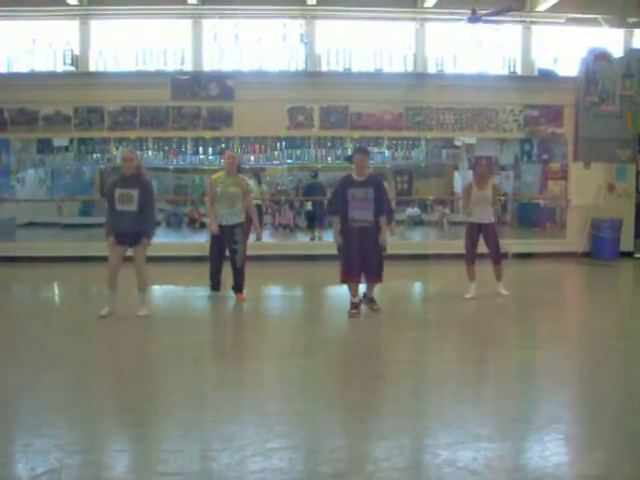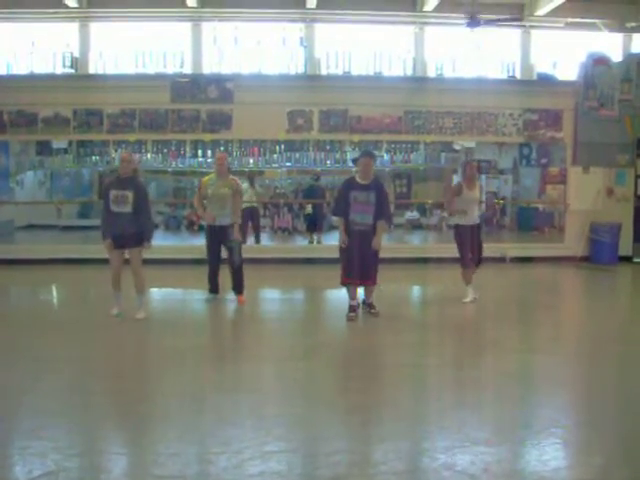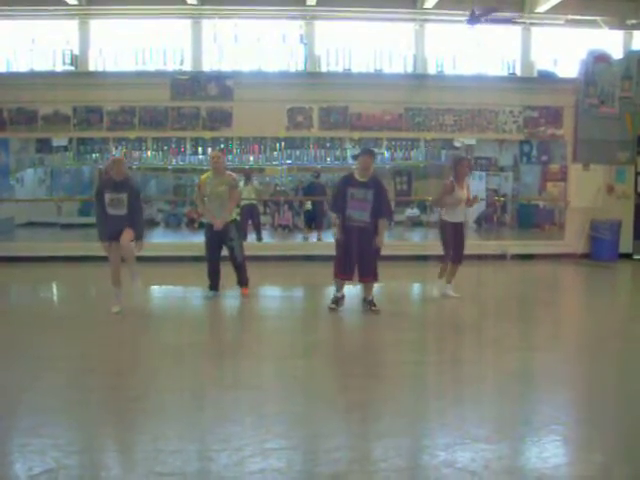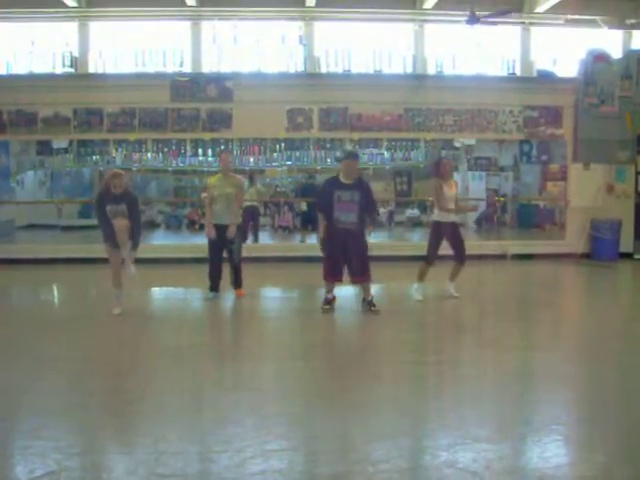
dt=0.3s
person 1, frame 1
left shoulder: (376, 183)
right shoulder: (344, 183)
left elbow: (383, 210)
right elbow: (335, 210)
left wrist: (383, 232)
right wrist: (336, 232)
left hip: (371, 232)
right hip: (350, 232)
left knee: (373, 266)
right knee: (351, 266)
left ankle: (369, 296)
right ankle: (355, 301)
person 1, frame 2
left shoulder: (378, 187)
right shoulder: (347, 185)
left elbow: (383, 215)
right elbow: (340, 212)
left wrist: (378, 236)
right wrist: (342, 233)
left hip: (370, 235)
right hip: (351, 234)
left knee: (370, 270)
right knee: (350, 269)
left ankle: (368, 301)
right ankle: (353, 304)
person 1, frame 3
left shoulder: (377, 185)
right shoulder: (345, 181)
left elbow: (383, 213)
right elbow: (336, 208)
left wrist: (380, 235)
right wrist: (336, 227)
left hip: (368, 232)
right hip: (347, 230)
left knee: (369, 267)
right knee: (342, 263)
left ankle: (368, 299)
right ankle: (338, 295)
person 1, frame 4
left shoulder: (362, 185)
right shoulder: (330, 184)
left elbow: (370, 210)
right elbow: (321, 209)
left wrist: (366, 226)
right wrist: (322, 229)
left hip: (356, 233)
right hip: (334, 233)
left knee: (361, 266)
right knee: (331, 266)
left ankle: (368, 299)
right ankle: (329, 297)
person 2, frame 1
left shoulder: (144, 184)
right shoulder: (114, 184)
left elbow: (149, 211)
right elbow: (110, 210)
left wrist: (148, 234)
right wrist: (109, 233)
left hip: (138, 232)
right hip: (119, 232)
left knee: (140, 268)
right knee: (112, 267)
left ankle: (142, 305)
right ankle: (110, 305)
person 2, frame 2
left shoulder: (138, 186)
right shoulder: (109, 185)
left elbow: (145, 213)
right elbow: (106, 212)
left wrist: (147, 237)
right wrist: (106, 235)
left hip: (134, 234)
right hip: (115, 234)
left knee: (136, 269)
right knee: (115, 270)
left ankle: (141, 307)
right ankle: (117, 304)
person 2, frame 3
left shoulder: (131, 187)
right shoulder: (102, 186)
left elbow: (138, 212)
right elbow: (100, 213)
left wrist: (139, 236)
right wrist: (103, 237)
left hip: (128, 226)
right hip: (110, 229)
left knee: (125, 244)
right knee: (114, 265)
left ankle: (134, 274)
right ankle: (117, 301)
person 2, frame 4
left shoulder: (131, 197)
right shoulder: (102, 197)
left elbow: (136, 220)
right elbow: (103, 222)
left wrist: (134, 246)
right wrist: (112, 244)
left hip: (126, 230)
right hip: (111, 232)
left knee: (120, 225)
right knee: (115, 267)
left ankle: (128, 259)
right ankle: (118, 303)
person 3, frame 1
left shoulder: (243, 181)
right shoulder: (215, 179)
left elbow: (249, 205)
right elbow: (209, 202)
left wrist: (256, 225)
right wrist: (212, 222)
left hip: (237, 224)
right hip: (219, 224)
left knee: (238, 259)
right knee: (215, 258)
left ankle: (238, 290)
right ankle: (214, 288)
person 3, frame 2
left shoulder: (234, 182)
right shoulder: (206, 181)
left elbow: (237, 206)
right elbow: (197, 200)
left wrist: (236, 227)
right wrist: (204, 214)
left hip: (229, 225)
right hip: (212, 225)
left knee: (235, 259)
right knee: (212, 260)
left ankle: (239, 291)
right ankle: (213, 291)
person 3, frame 3
left shoulder: (231, 178)
right shoulder: (204, 180)
left elbow: (233, 201)
right elbow: (199, 201)
left wrist: (222, 220)
right wrist: (211, 218)
left hip: (229, 221)
right hip: (211, 223)
left knee: (237, 255)
right knee: (212, 257)
left ankle: (244, 284)
right ankle: (213, 287)
person 3, frame 4
left shoulder: (239, 181)
right shoulder: (212, 182)
left elbow: (239, 205)
right elbow: (208, 206)
left wrist: (233, 225)
right wrist: (209, 226)
left hip: (233, 225)
right hip: (215, 225)
left knee: (235, 258)
right knee: (214, 259)
left ankle: (238, 286)
right ankle: (214, 289)
person 4, frame 1
left shoulder: (492, 186)
right shoulder: (469, 187)
left elbow: (495, 204)
right elbow: (465, 206)
left wrist: (494, 210)
right wrist: (467, 212)
left hip: (489, 223)
right hip: (473, 224)
left knee: (496, 256)
right knee: (470, 256)
left ankle: (500, 286)
right ankle: (472, 287)
person 4, frame 2
left shoulder: (479, 186)
right shoulder: (458, 187)
right elbow: (448, 206)
left wrist: (478, 212)
right wrist: (457, 211)
left hip: (475, 225)
right hip: (461, 225)
left knee: (477, 258)
right knee: (465, 259)
left ankle: (469, 286)
right ankle: (470, 291)
person 4, frame 3
left shoulder: (466, 184)
right shoulder: (450, 184)
right elbow: (437, 202)
left wrist: (473, 201)
right wrist: (451, 203)
left hip: (459, 223)
right hip: (447, 223)
left knee: (457, 256)
right knee: (449, 255)
left ankle: (447, 286)
right ankle: (440, 284)
person 4, frame 4
left shoulder: (454, 183)
right shoulder: (438, 185)
left elbow: (455, 205)
right elbow: (440, 206)
left wrist: (468, 209)
right wrist: (460, 210)
left hip: (452, 224)
right hip: (439, 223)
left knee: (461, 256)
right knee: (430, 257)
left ankle: (451, 286)
right ankle: (418, 287)
